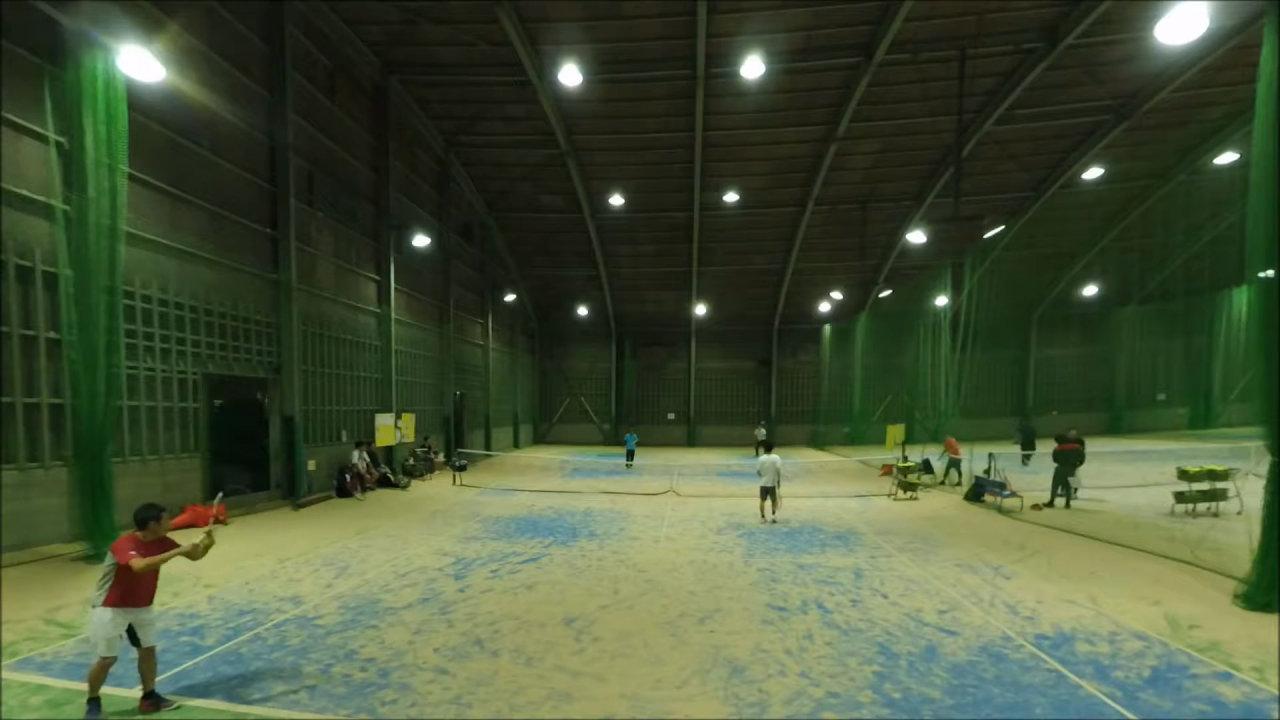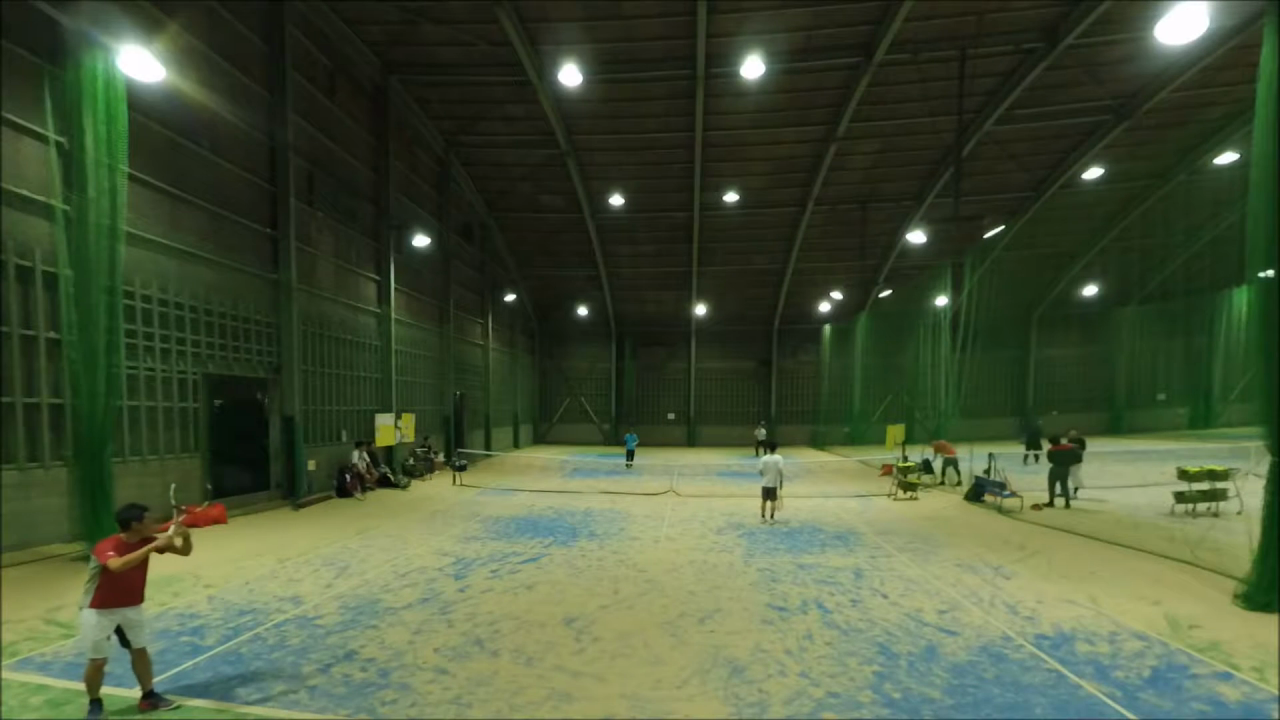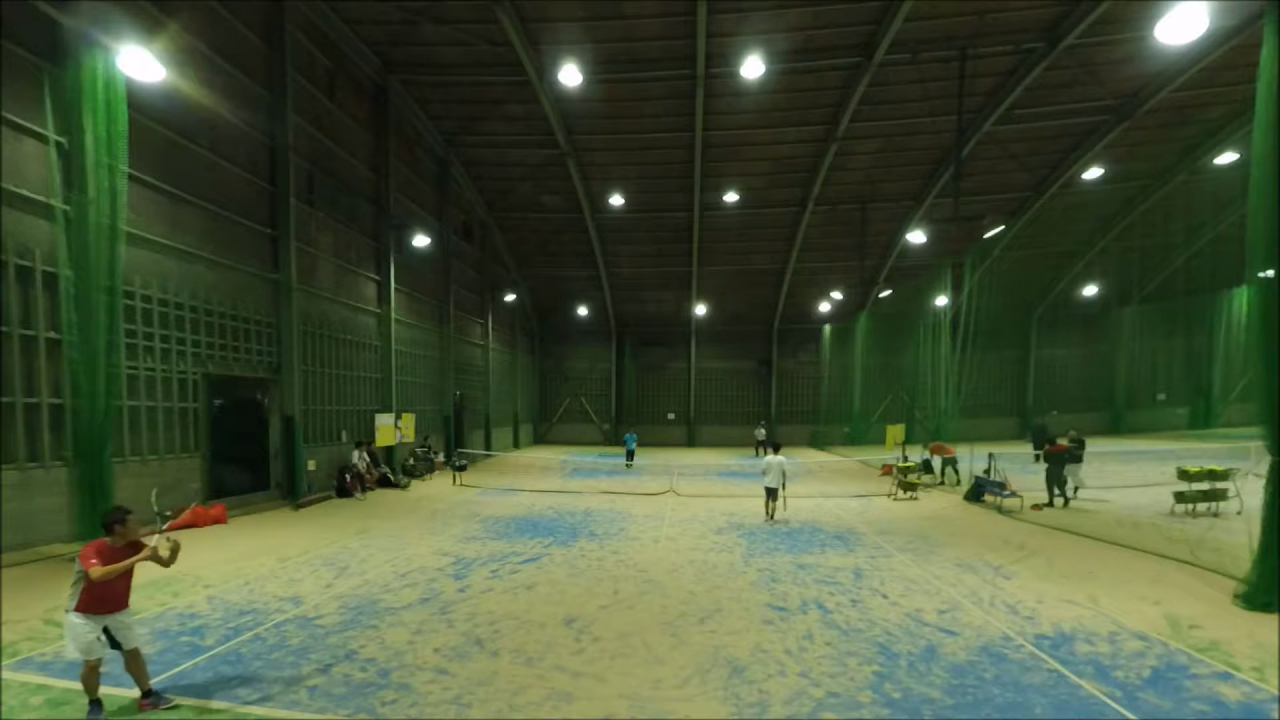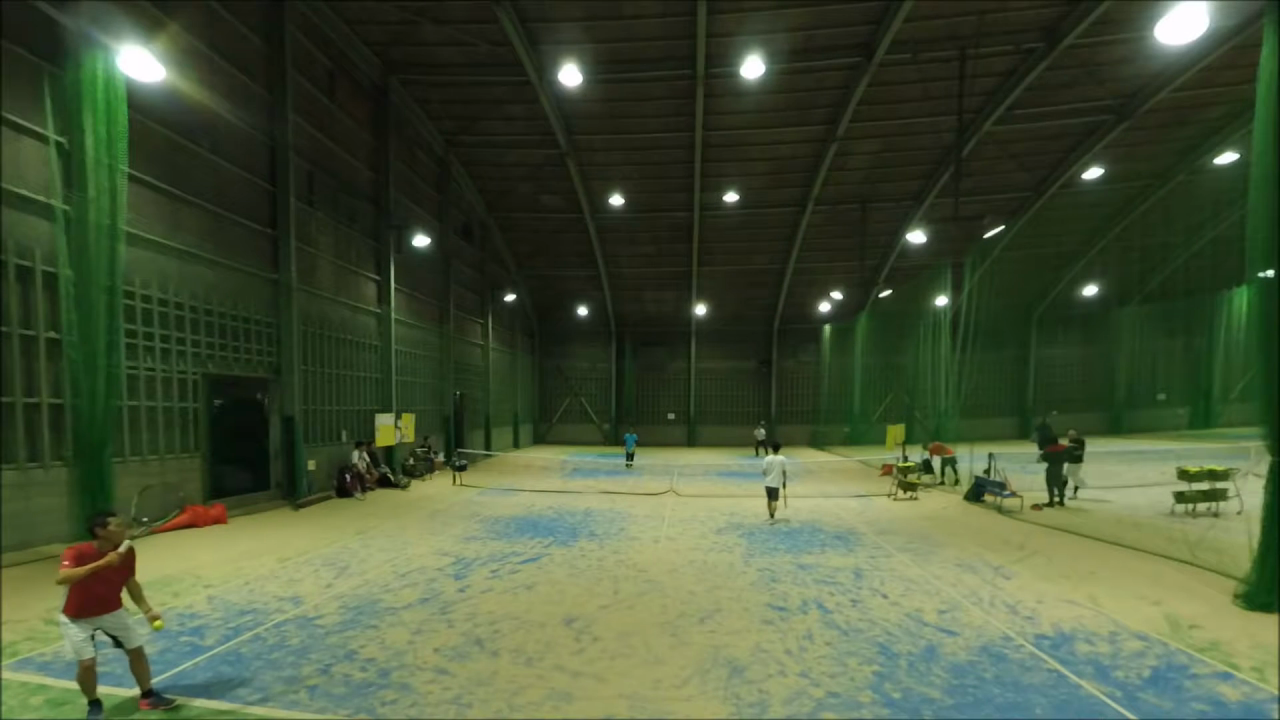
dt=0.3s
person 1, frame 1
left shoulder: (161, 541)
right shoulder: (124, 544)
left elbow: (195, 555)
right elbow: (140, 566)
left wrist: (205, 545)
right wrist: (179, 551)
left hip: (141, 606)
right hip: (110, 608)
left knee: (148, 651)
right knee: (106, 659)
left ankle: (149, 696)
right ankle: (93, 702)
person 1, frame 2
left shoulder: (147, 541)
right shoulder: (107, 546)
left elbow: (185, 551)
right elbow: (117, 566)
left wrist: (186, 537)
right wrist: (152, 547)
left hip: (131, 608)
right hip: (99, 611)
left knee: (140, 651)
right knee: (98, 661)
left ankle: (149, 696)
person 1, frame 3
left shoulder: (134, 546)
right shoulder: (91, 551)
left elbow: (166, 563)
right elbow: (98, 575)
left wrist: (173, 551)
right wrist: (138, 558)
left hip: (118, 611)
right hip: (85, 615)
left knee: (133, 652)
right knee: (93, 662)
left ankle: (148, 695)
person 1, frame 4
left shoulder: (128, 552)
right shoulder: (77, 553)
left elbow: (131, 584)
right elbow: (62, 579)
left wrist: (148, 610)
right wrist: (101, 563)
left hip: (113, 612)
right hip: (77, 617)
left knee: (136, 650)
right knee: (86, 664)
left ankle: (148, 695)
